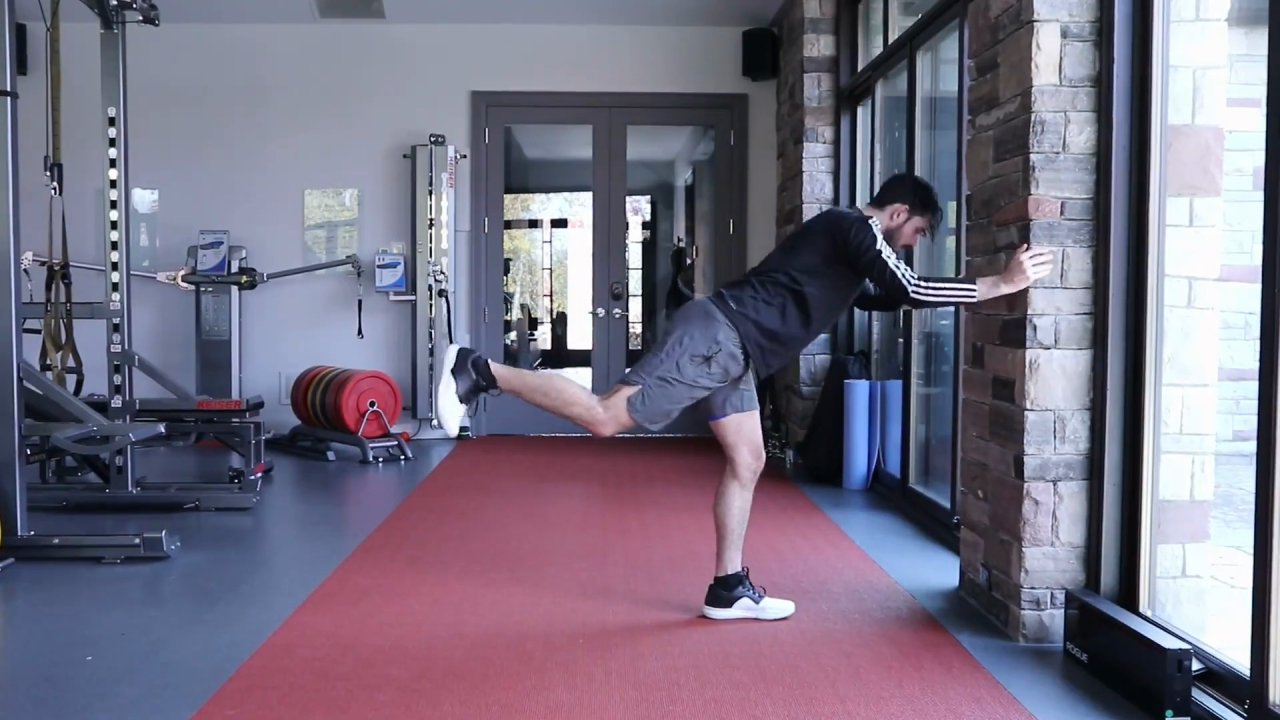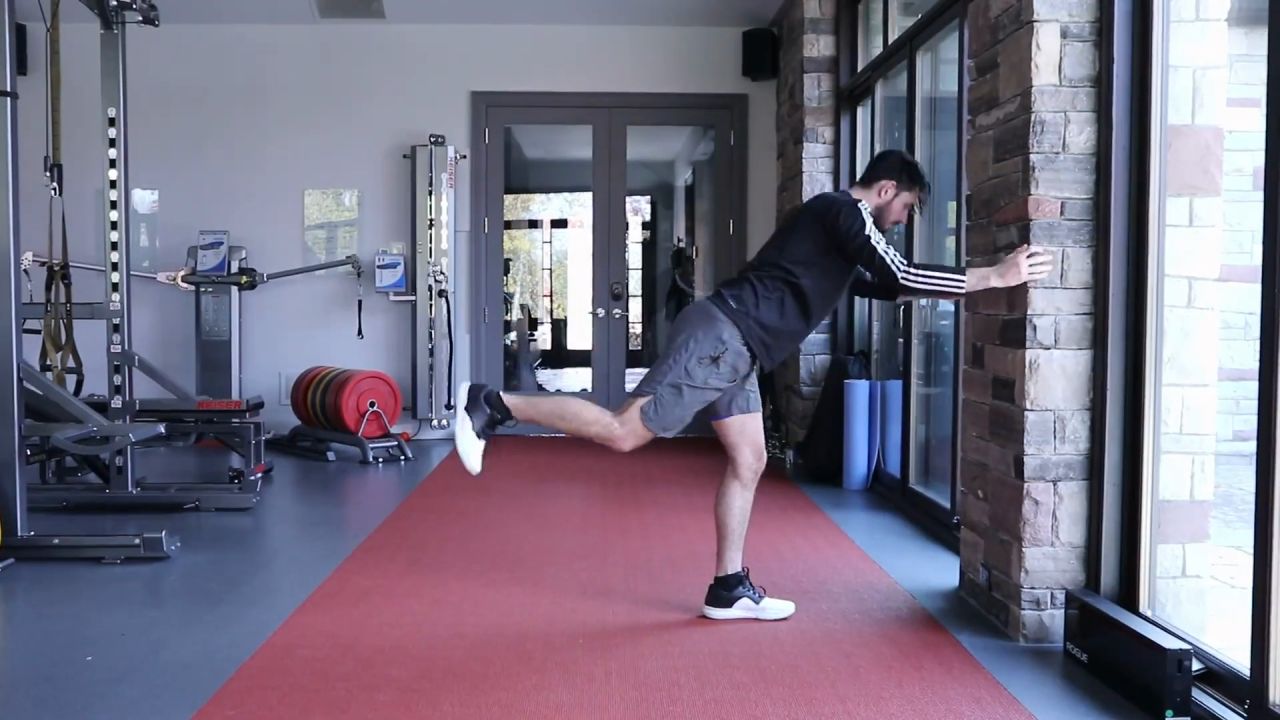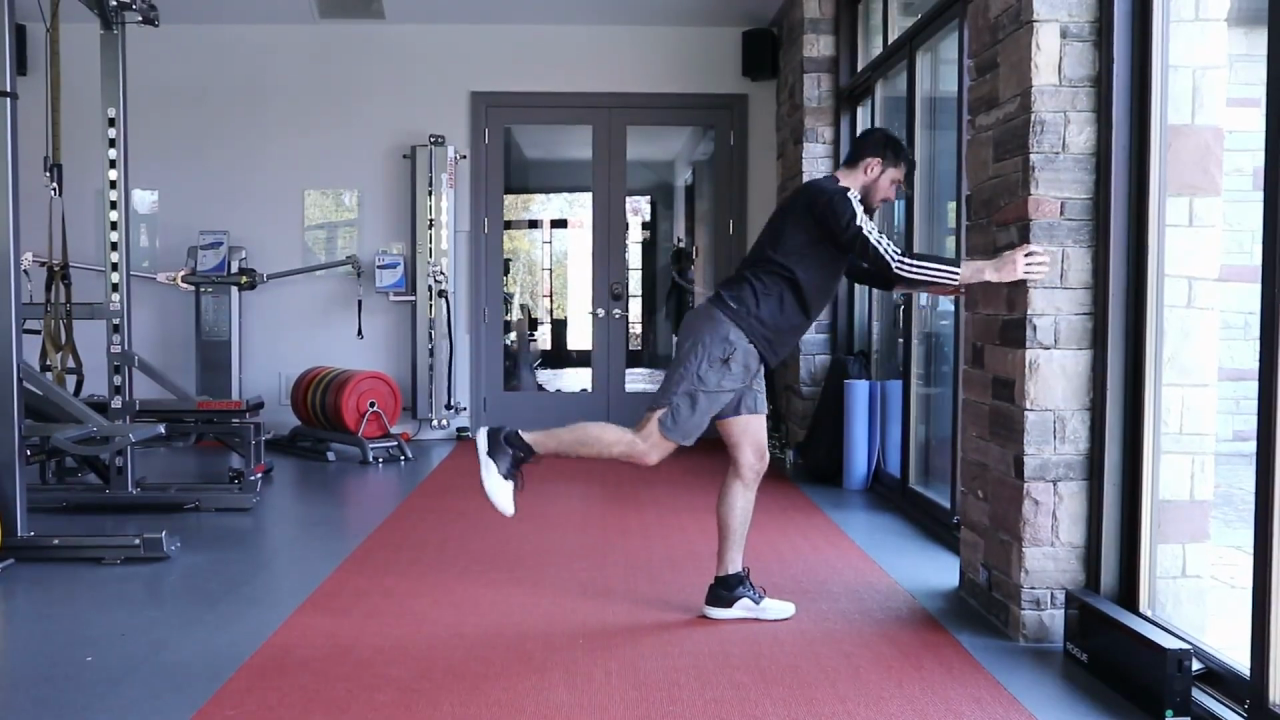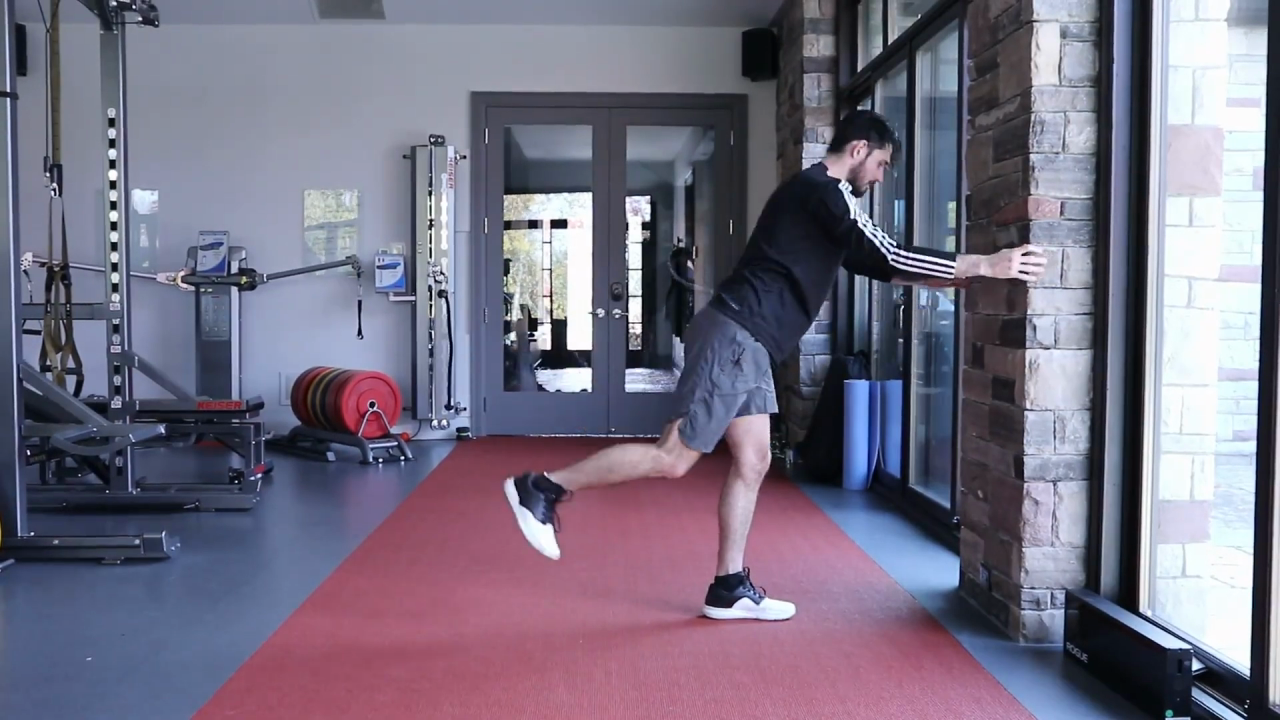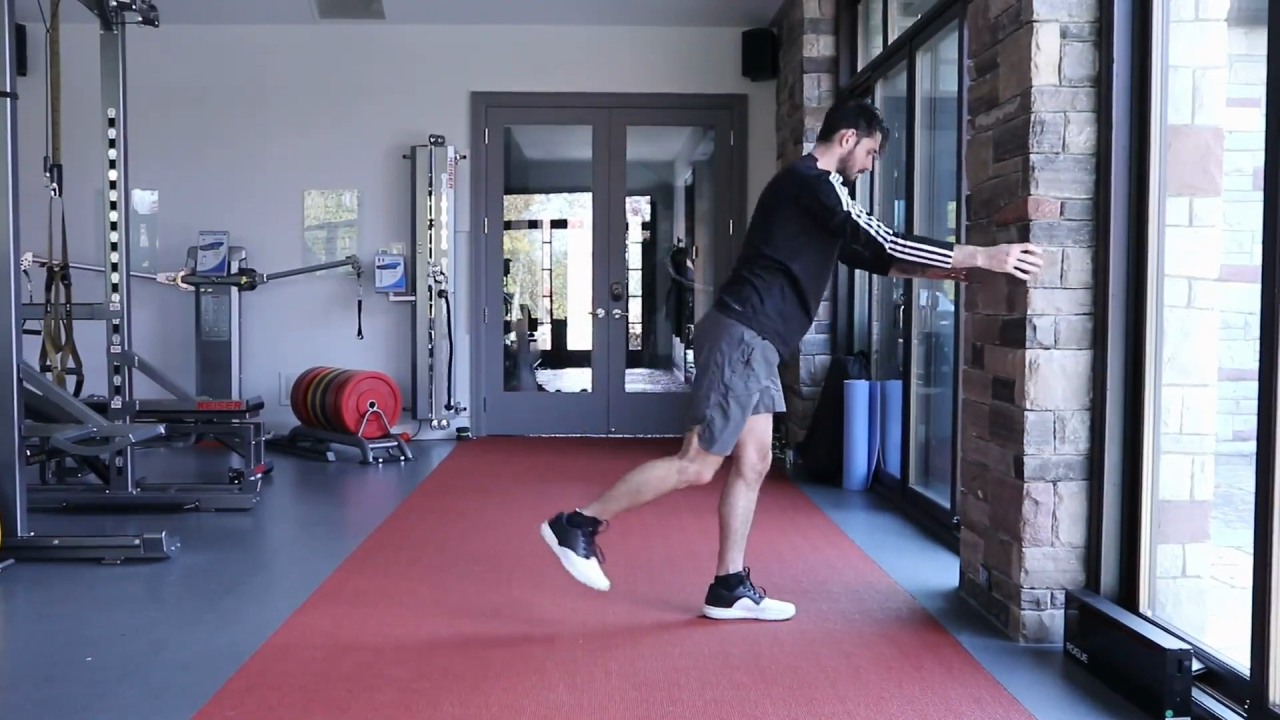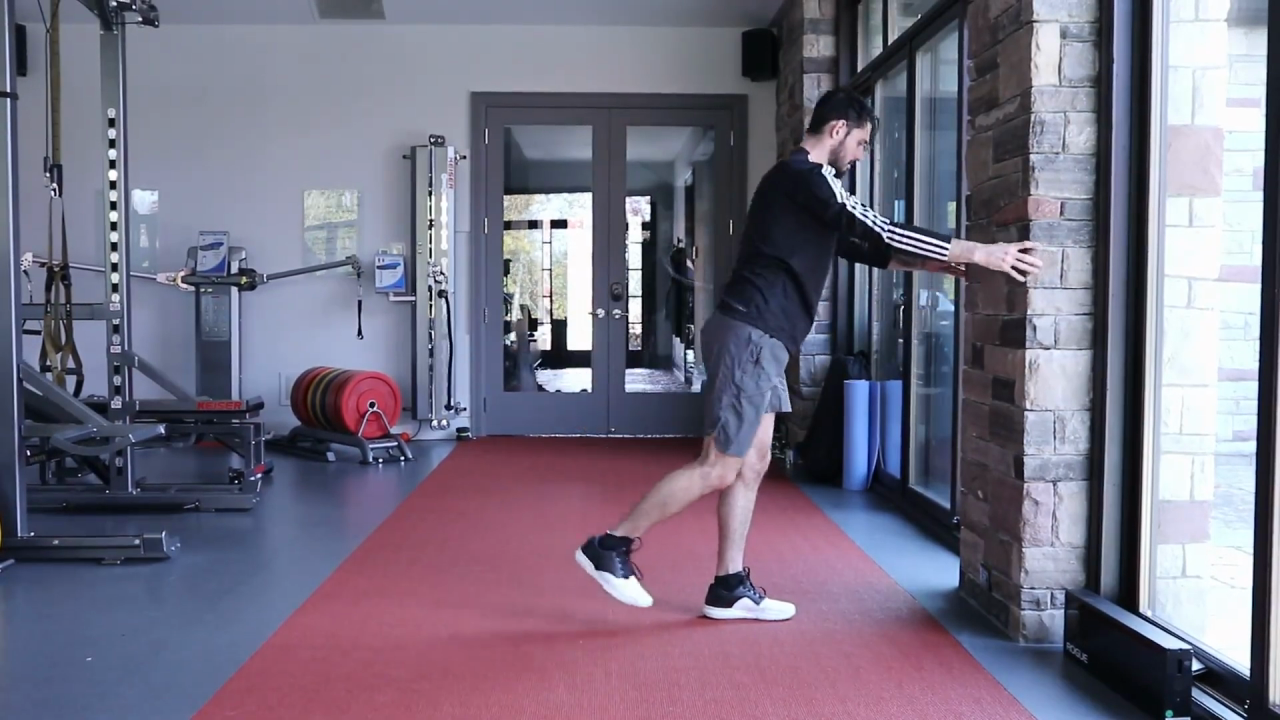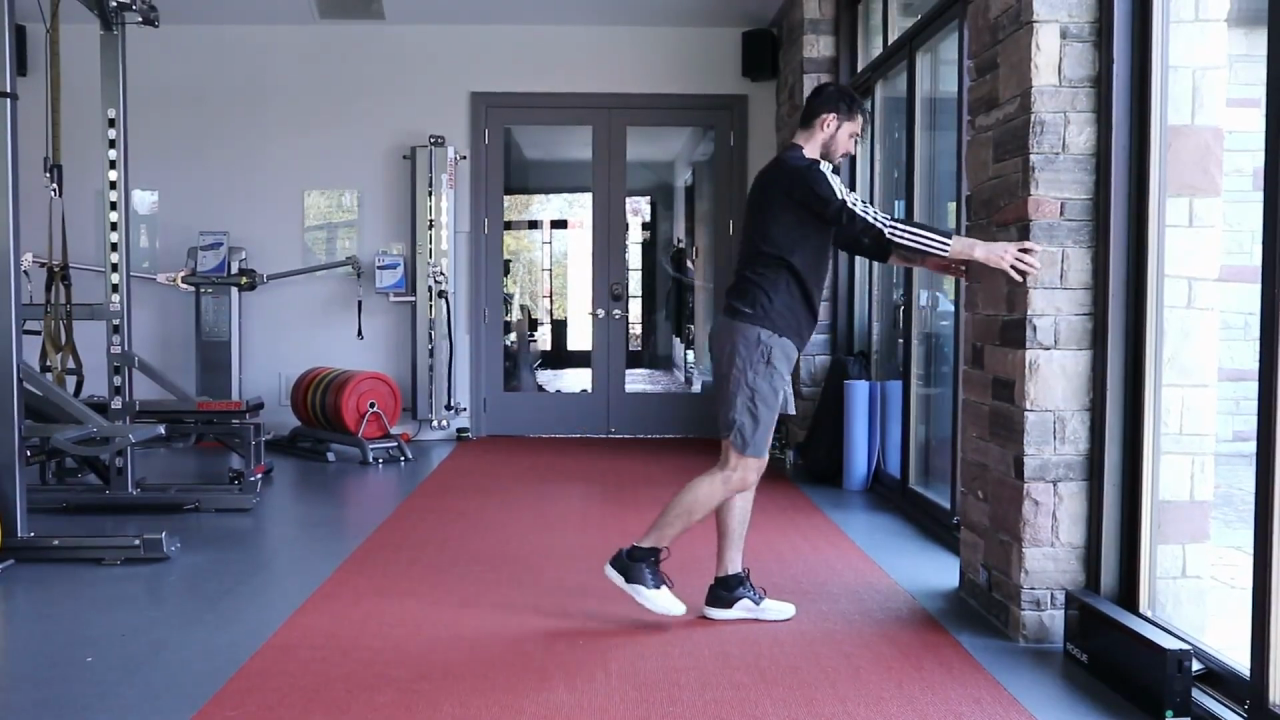
dt=0.1s
person 1, frame 1
left shoulder: (846, 237)
right shoulder: (855, 227)
left elbow: (877, 297)
right elbow: (911, 290)
left wrist: (957, 289)
right wrist: (1003, 283)
left hip: (728, 345)
right hip: (716, 336)
left knee: (747, 461)
right knee: (605, 416)
left ankle: (728, 587)
right ankle: (481, 372)
person 1, frame 2
left shoulder: (834, 218)
right shoulder: (844, 210)
left elbow: (871, 283)
right elbow: (897, 274)
left wrist: (950, 285)
right wrist: (994, 275)
left hip: (735, 345)
right hip: (721, 336)
left knee: (748, 462)
right knee: (627, 431)
left ankle: (728, 587)
right ankle: (494, 406)
person 1, frame 3
left shoulder: (830, 206)
right shoulder: (833, 198)
left elbow: (870, 271)
right elbow: (894, 264)
left wrist: (950, 278)
right wrist: (990, 270)
left hip: (741, 344)
right hip: (727, 337)
left knee: (751, 462)
right knee: (645, 447)
left ankle: (730, 588)
right ankle: (516, 446)
person 1, frame 4
left shoulder: (813, 193)
right shoulder: (823, 191)
left elbow: (865, 261)
right elbow: (883, 252)
left wrist: (941, 276)
right wrist: (984, 264)
left hip: (748, 342)
right hip: (735, 336)
left knee: (753, 461)
right knee: (673, 457)
left ankle: (730, 588)
right ankle: (543, 489)
person 1, frame 5
left shoulder: (811, 185)
right shoulder: (811, 182)
left elbow: (865, 254)
right elbow: (886, 242)
left wrist: (943, 267)
right wrist: (981, 256)
left hip: (756, 340)
right hip: (742, 336)
left knee: (752, 462)
right knee: (696, 465)
left ankle: (729, 587)
right ankle: (578, 525)
person 1, frame 6
left shoulder: (797, 180)
right shoulder: (807, 177)
left elbow: (857, 244)
right elbow: (877, 231)
left wrist: (931, 264)
right wrist: (978, 252)
left hip: (758, 336)
right hip: (750, 334)
left knee: (752, 463)
right knee: (721, 469)
left ankle: (729, 587)
right ankle: (609, 548)
person 1, frame 7
left shoulder: (795, 175)
right shoulder: (800, 172)
left elbow: (856, 238)
right elbow: (879, 226)
left wrist: (929, 261)
right wrist: (978, 250)
left hip: (765, 334)
right hip: (759, 334)
left knee: (747, 468)
right knee: (740, 470)
left ankle: (729, 588)
right ankle: (638, 559)
